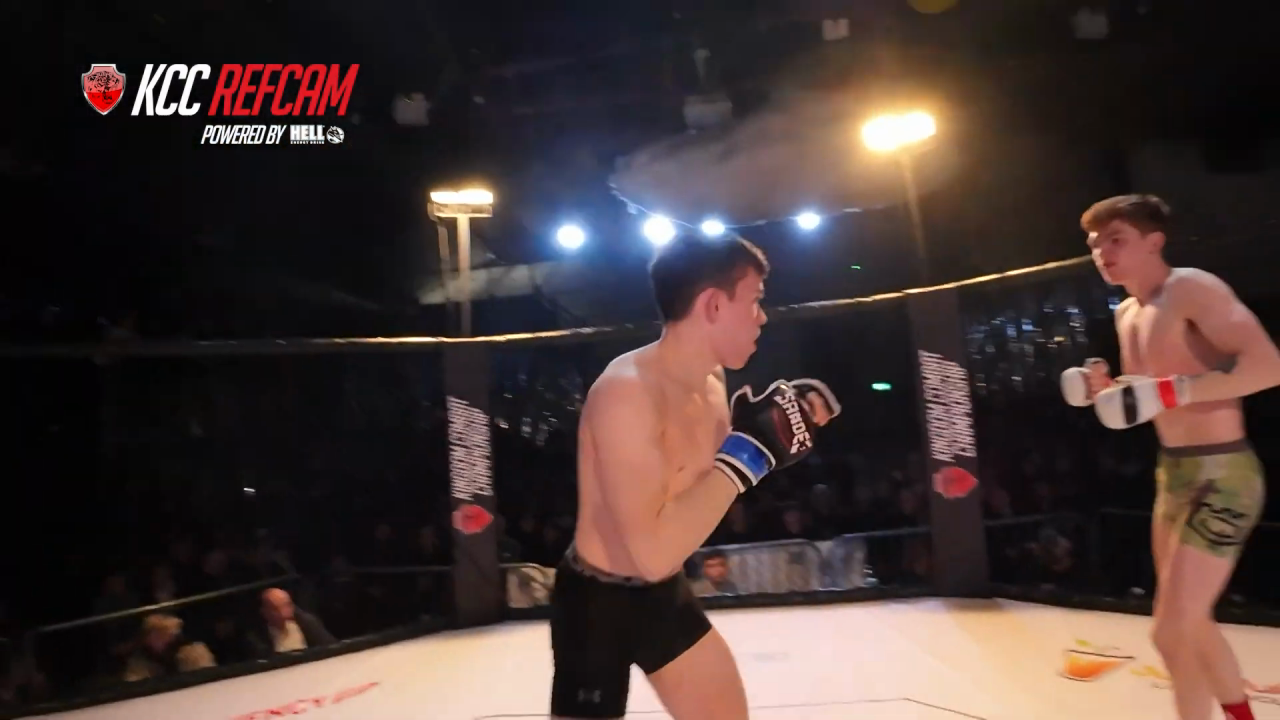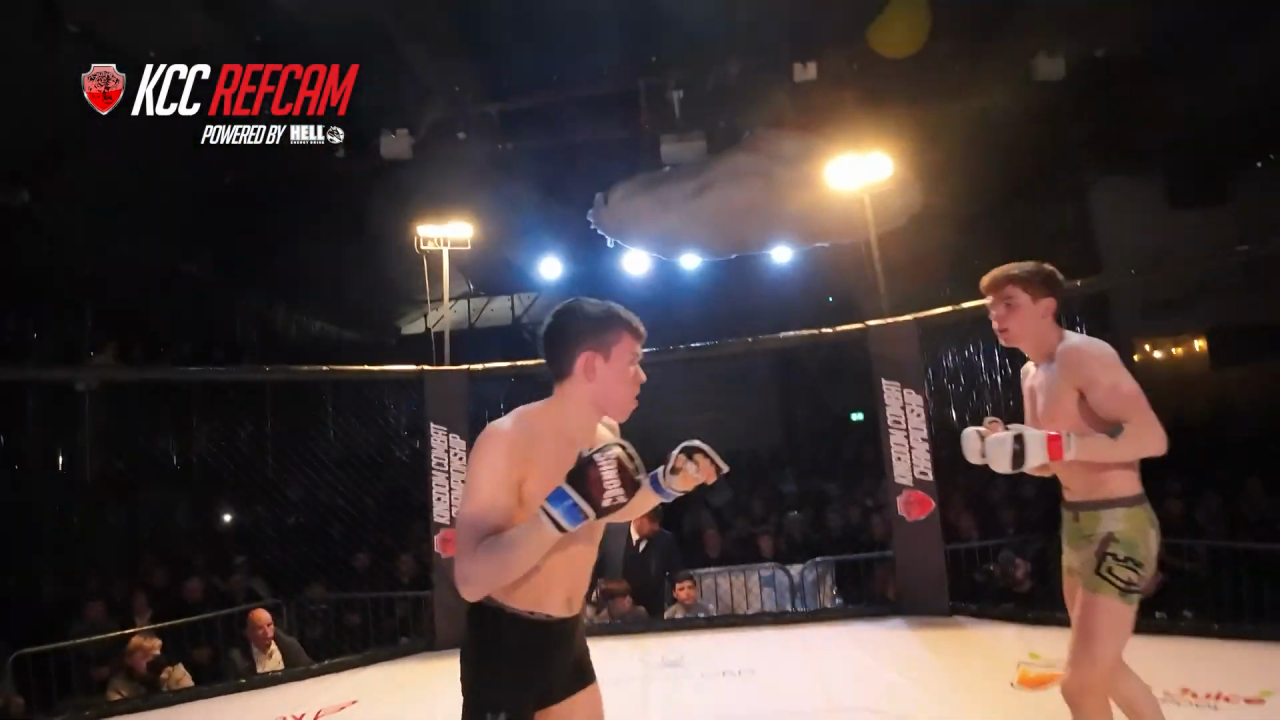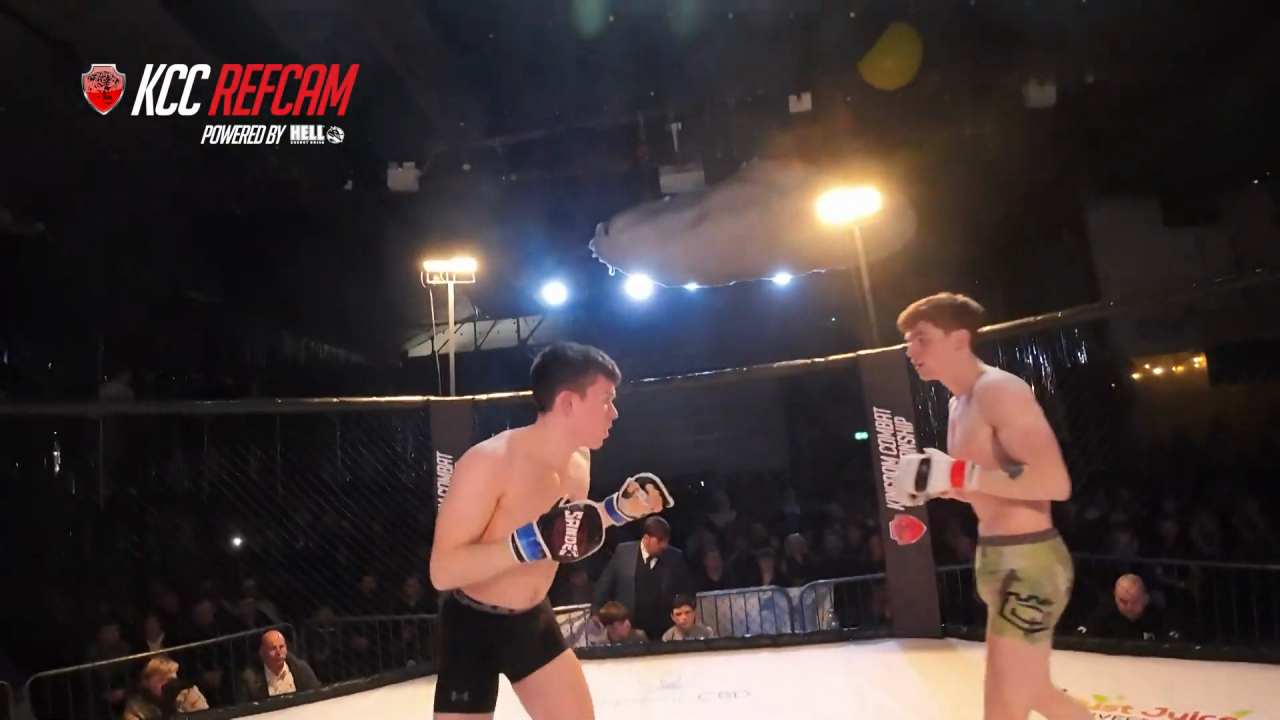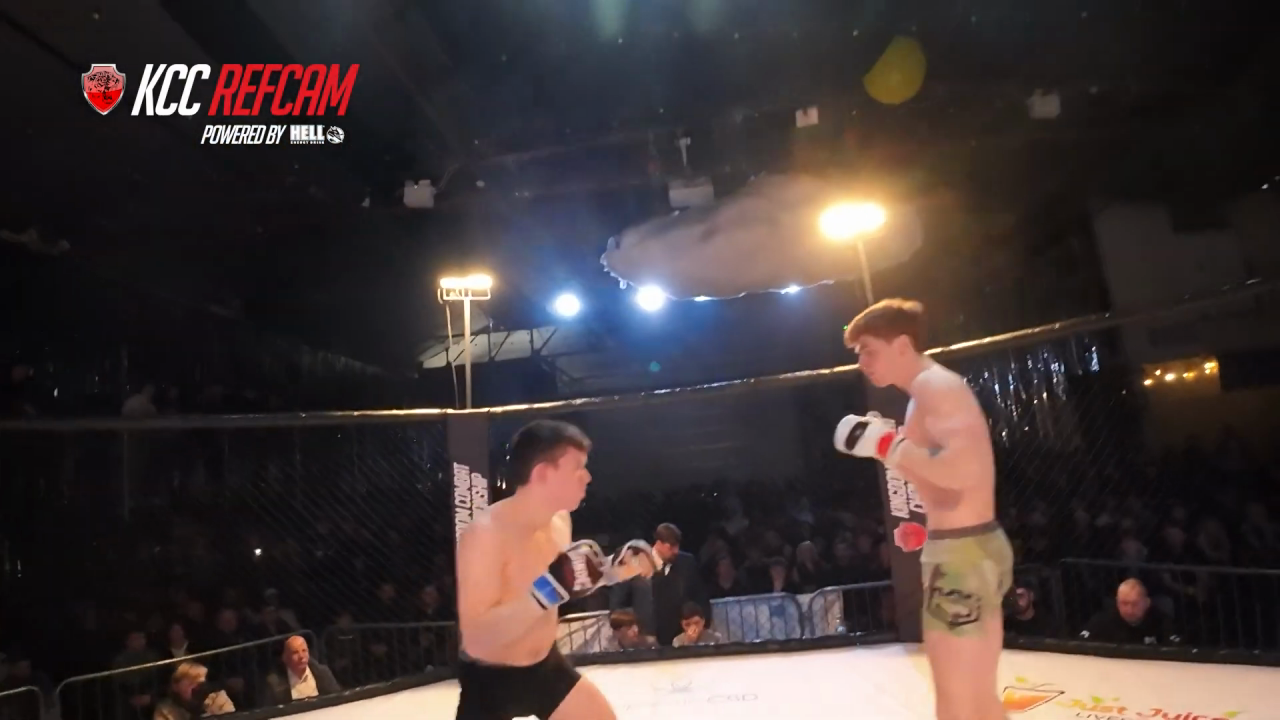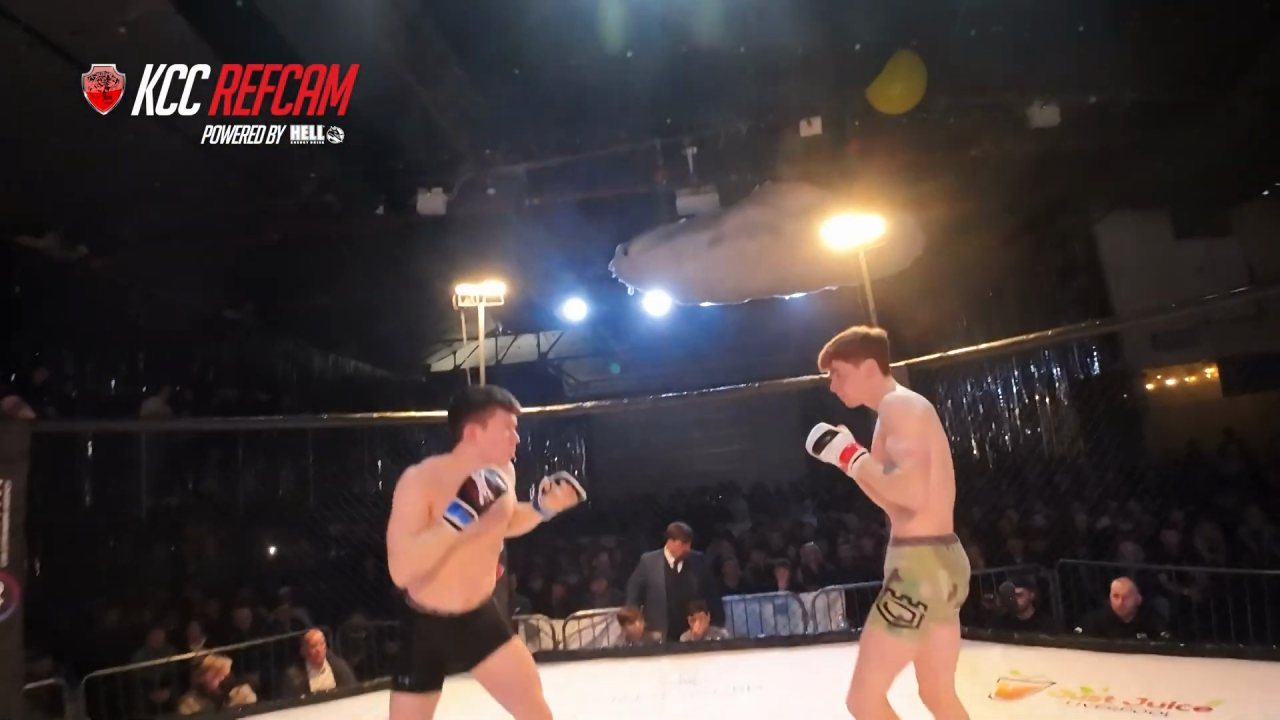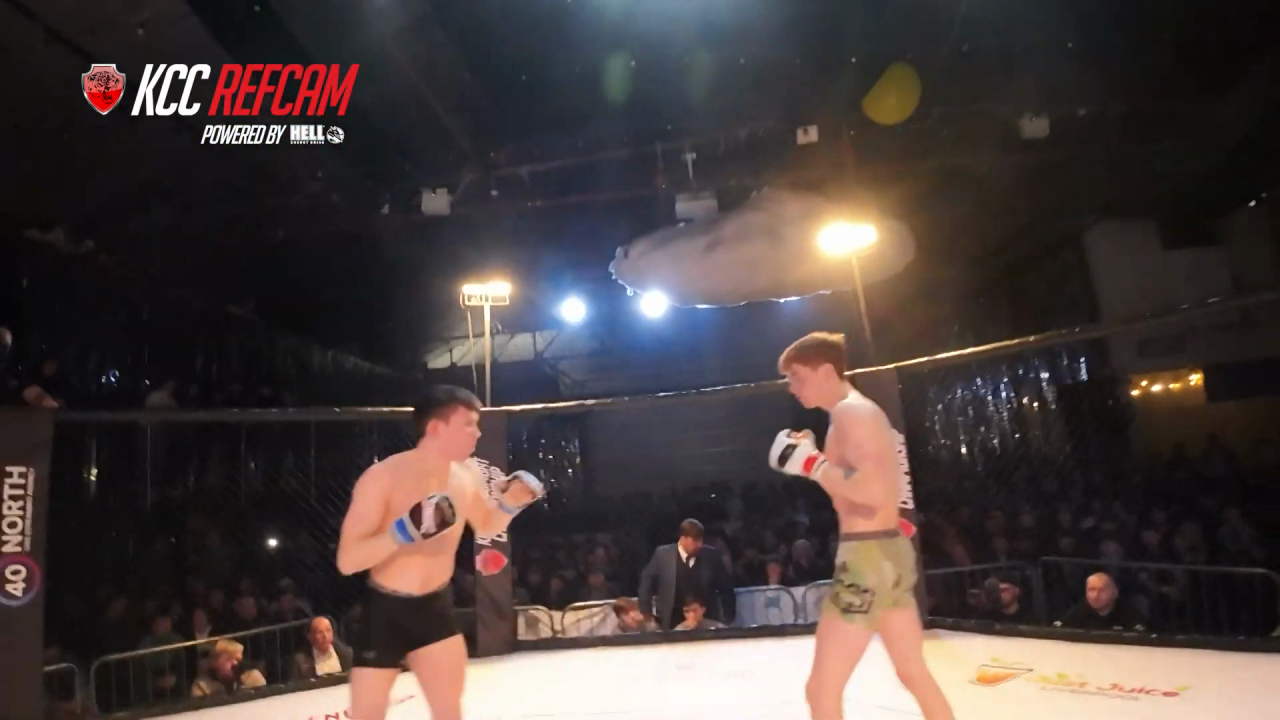
dt=0.2s
person 1, frame 1
left shoulder: (1192, 288)
right shoulder: (1125, 315)
left wrist: (1168, 390)
right wrist: (1105, 390)
left hip: (1221, 475)
right hip: (1174, 475)
left knee: (1172, 635)
right knee: (1190, 626)
person 1, frame 2
left shoulder: (1084, 355)
right shoulder: (1031, 373)
left elbow: (1153, 438)
left wrist: (1054, 444)
right wrist: (1002, 445)
left hip: (1119, 528)
right hip: (1080, 526)
right knee: (1103, 670)
person 1, frame 3
left shoulder: (998, 390)
right shoulder: (959, 404)
left elbow: (1055, 482)
left wrist: (956, 474)
right wrist: (938, 478)
left hip: (1027, 562)
right hip: (1000, 559)
person 1, frame 4
left shoulder: (936, 386)
right shoulder: (931, 392)
left elbow: (963, 473)
left wrist: (888, 444)
right wrist: (888, 447)
left hip: (963, 555)
right hip: (976, 550)
person 1, frame 5
left shoulder: (900, 406)
right shoulder: (903, 409)
left elbow: (911, 493)
left wrist: (850, 457)
right wrist: (852, 457)
left hip: (919, 565)
right hip: (938, 561)
person 1, frame 6
left shoulder: (849, 412)
right shoulder: (862, 411)
left elbow: (874, 491)
left wrist: (812, 464)
right wrist: (815, 461)
left hip: (869, 557)
right hip: (890, 552)
right knee: (914, 674)
person 2, frame 1
left shoulder: (710, 384)
right elbow: (648, 551)
left wrist: (770, 431)
right wrist: (748, 456)
left hip: (667, 596)
right hip: (598, 603)
person 2, frame 2
left shoulder: (606, 436)
right shoulder: (505, 443)
right elbow: (472, 581)
left wrist: (664, 485)
right wrist: (565, 506)
left hip: (563, 635)
right hip: (502, 639)
person 2, frame 3
left shoulder: (577, 461)
right shoulder: (489, 462)
right elbow: (442, 572)
left wrist: (620, 509)
right wrist: (529, 542)
left hip: (533, 622)
right hip: (475, 626)
person 2, frame 4
left shoulder: (559, 519)
right shoulder: (485, 535)
right elbow: (479, 644)
left wrist: (610, 571)
right wrist: (547, 591)
left hip: (543, 667)
right hip: (489, 681)
person 2, frame 5
left shoulder: (503, 473)
right shoulder: (420, 482)
right elbow: (401, 572)
left wrist: (547, 506)
right wrist: (458, 513)
left hip: (482, 618)
right hip: (427, 627)
person 2, frame 6
left shoulder: (469, 473)
right shoulder: (382, 477)
left elbow: (487, 527)
right elbow: (347, 560)
left wrist: (510, 504)
right wrist: (404, 530)
left hip: (435, 606)
right hip: (386, 609)
